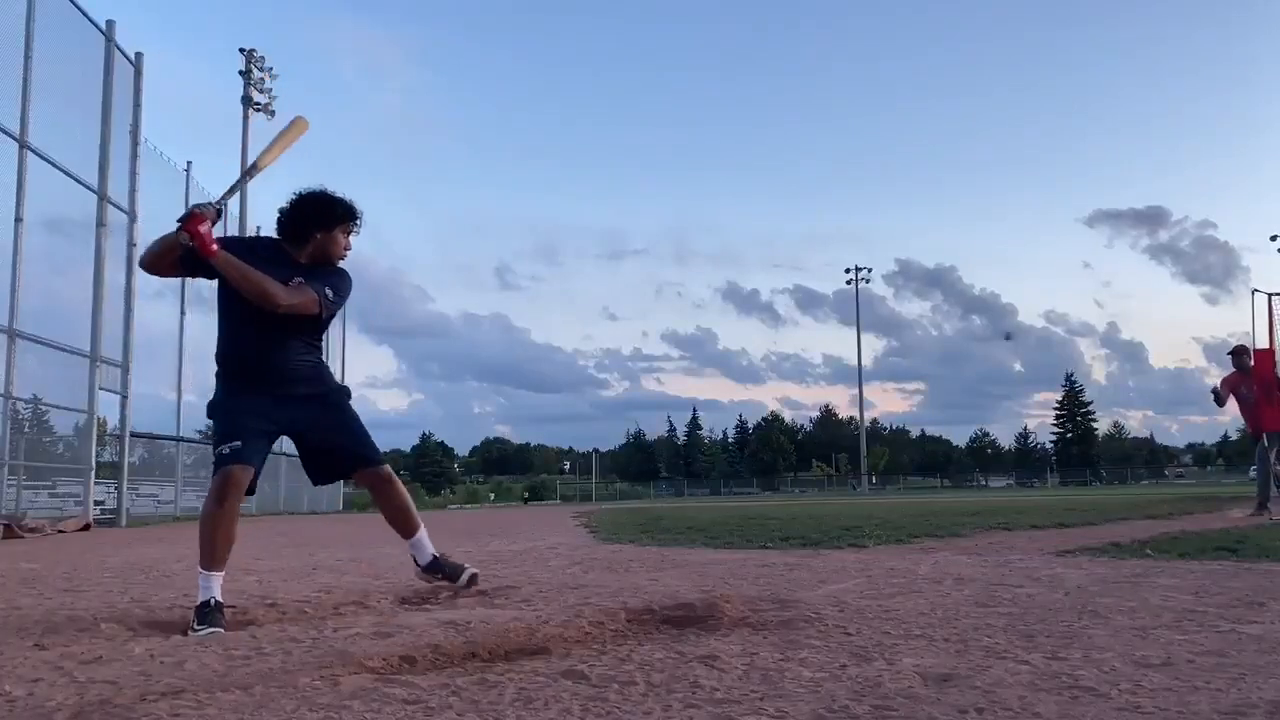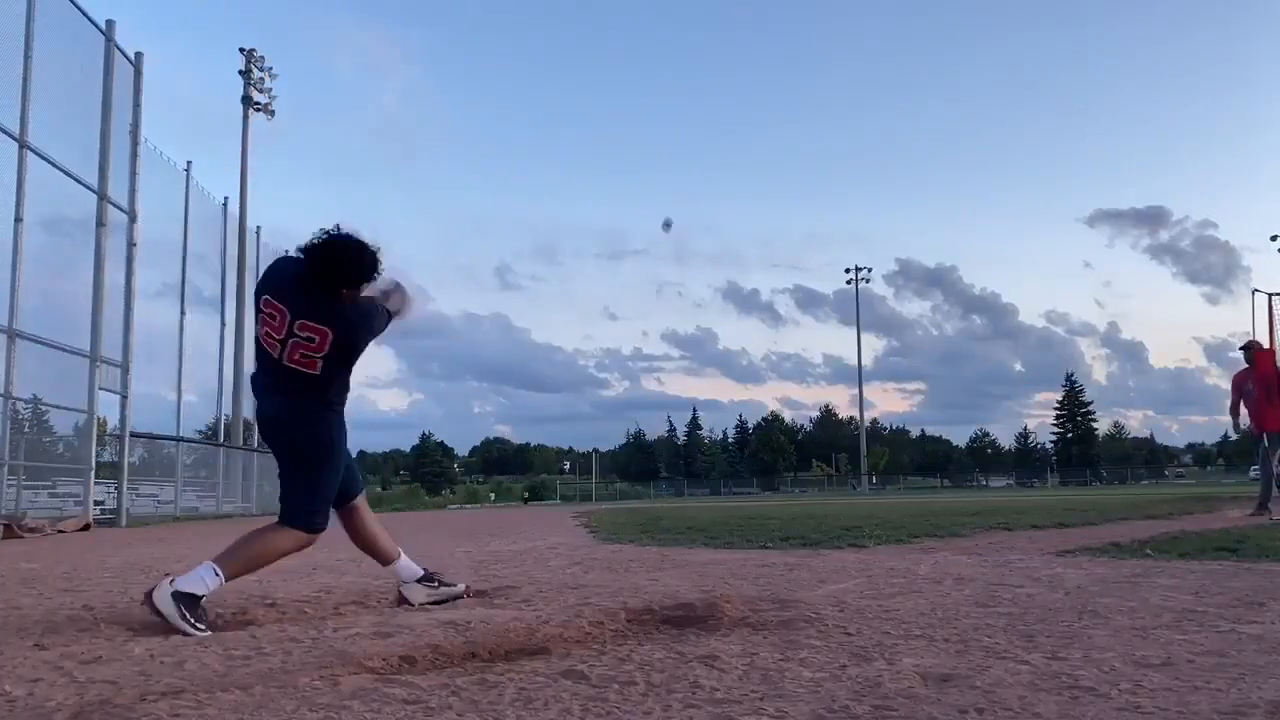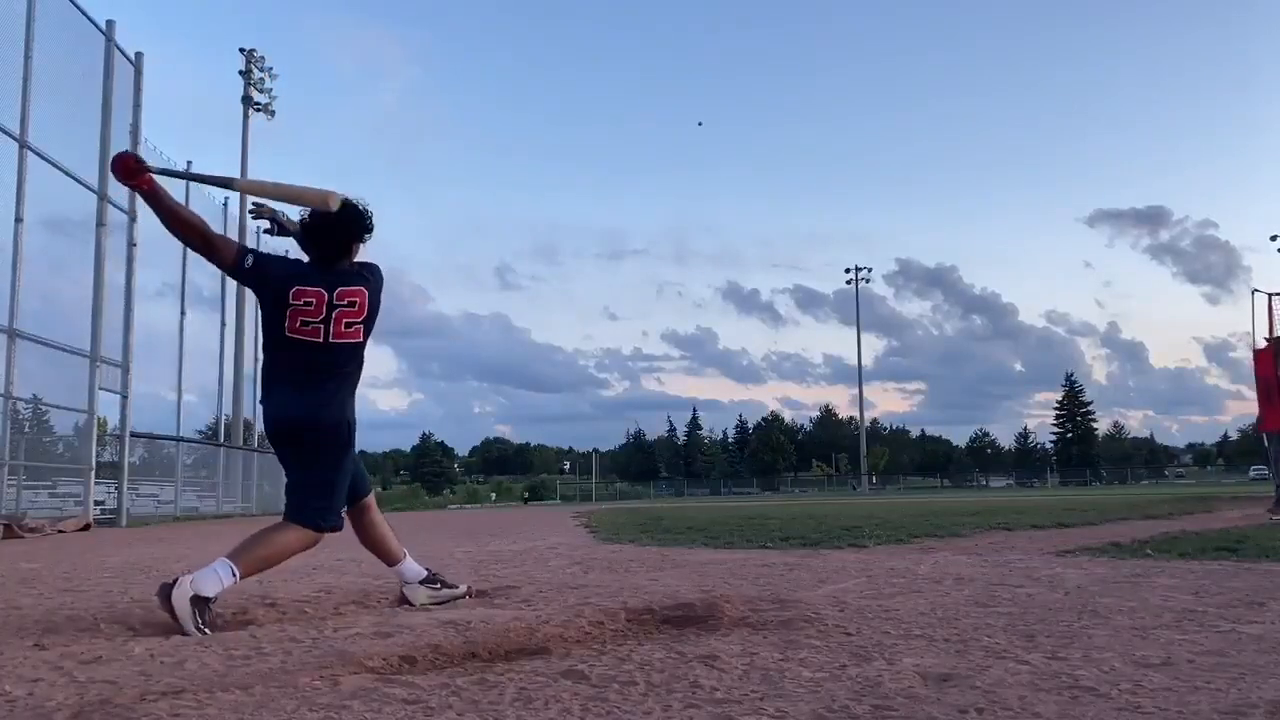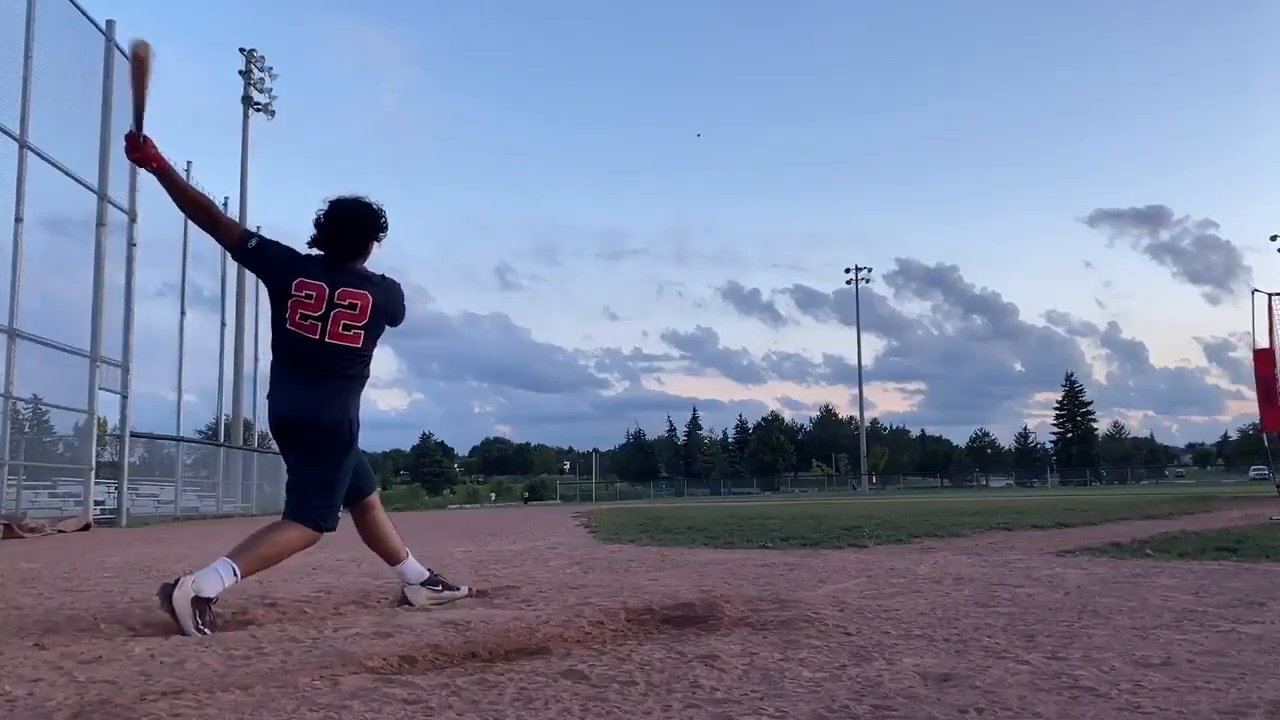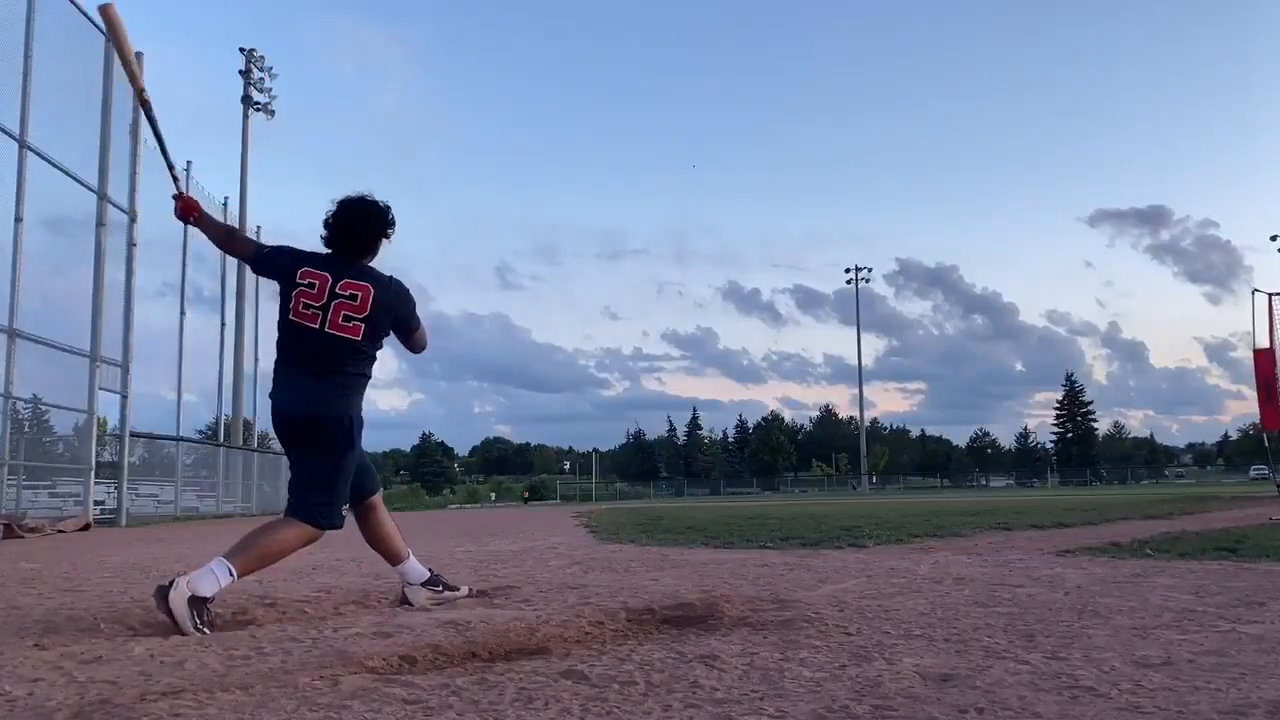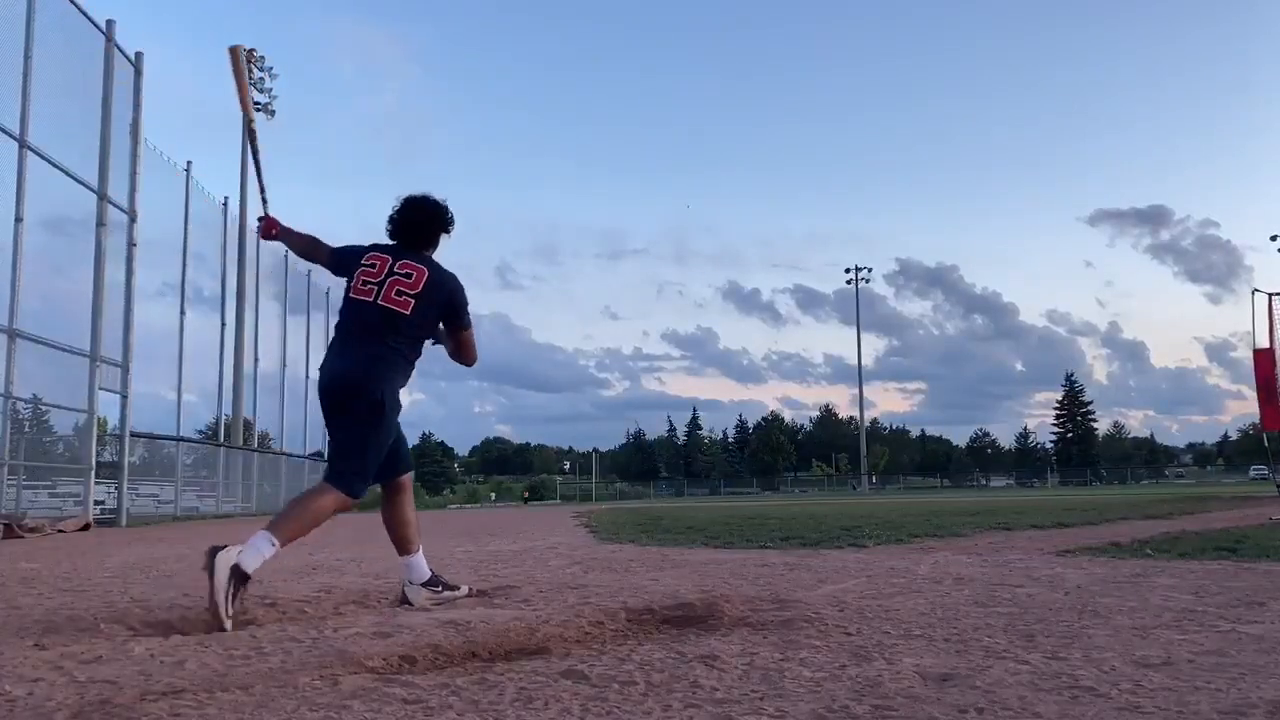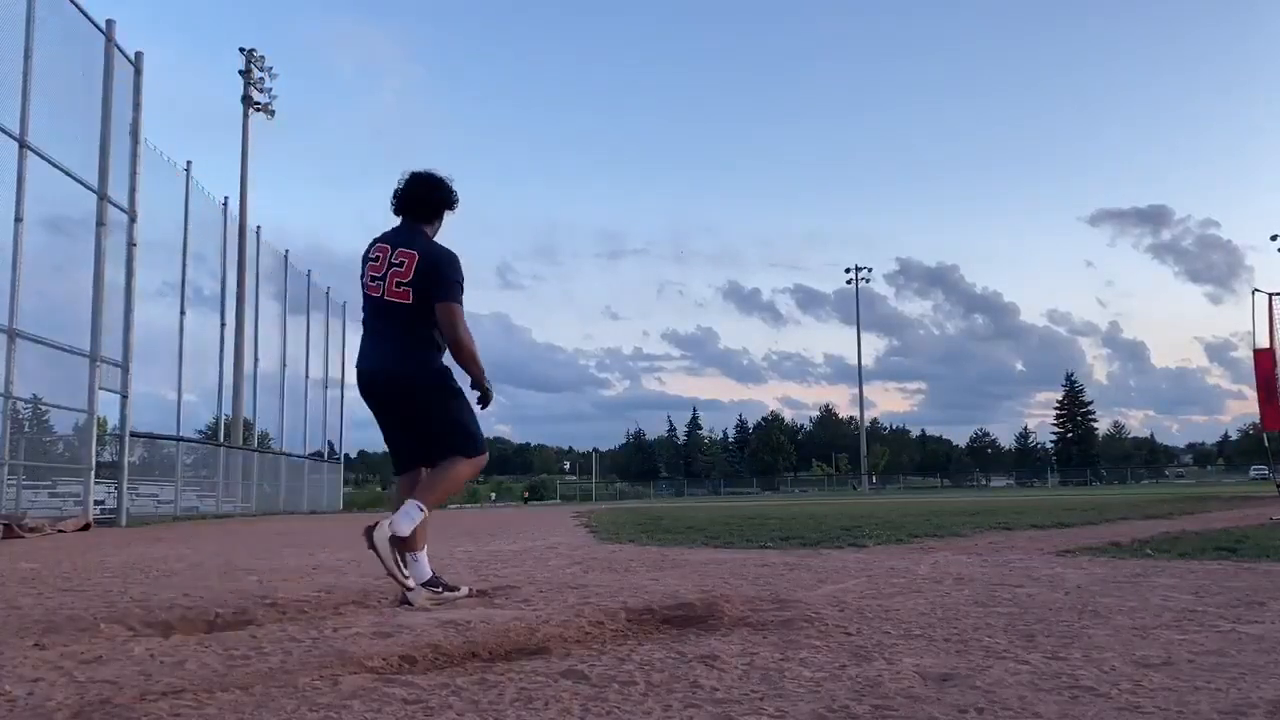
dt=0.4s
person 1, frame 1
left shoulder: (335, 280)
right shoulder: (249, 250)
left elbow: (281, 299)
right elbow: (150, 263)
left wrist: (210, 247)
right wrist: (189, 234)
left hip: (312, 390)
right hip: (247, 392)
left knee: (377, 474)
right knee: (231, 478)
left ankle: (426, 558)
right ankle: (209, 598)
person 1, frame 2
left shoulder: (282, 273)
right shoulder: (361, 317)
right elbow: (391, 305)
right wrist: (395, 297)
left hip: (274, 412)
right hip: (314, 425)
left knee: (351, 498)
right knee: (301, 526)
left ankle: (414, 579)
right ankle: (184, 587)
person 1, frame 3
left shoulder: (279, 274)
right shoulder: (370, 280)
left elbow: (205, 240)
left wrist: (144, 185)
right wrist: (288, 223)
left hip: (282, 416)
right hip: (328, 420)
left knee: (361, 500)
right knee: (308, 524)
left ankle: (417, 580)
right ankle: (198, 586)
person 1, frame 4
left shoulder: (288, 267)
right shoulder: (384, 291)
left elbow: (213, 220)
left wrist: (157, 165)
left hip: (287, 409)
right hip: (331, 417)
left knee: (364, 498)
right knee: (307, 521)
left ankle: (419, 581)
right ankle: (200, 585)
person 1, frame 5
left shoulder: (300, 266)
right shoulder: (391, 291)
left elbow: (240, 246)
right elbow: (418, 344)
left wrist: (198, 216)
left hip: (289, 406)
right hip: (333, 414)
left knee: (367, 495)
right knee: (307, 520)
left ankle: (419, 581)
right ankle: (196, 585)
person 1, frame 6
left shoulder: (367, 257)
right shoulder: (444, 283)
left elbow: (317, 249)
right elbow: (467, 355)
left wrist: (278, 230)
right wrist: (442, 332)
left hip: (336, 379)
right hip: (372, 388)
left knee: (398, 478)
right knee: (340, 489)
left ankle: (421, 581)
right ankle: (240, 559)
person 1, frame 7
left shoulder: (376, 248)
right shoulder: (438, 258)
right elbow: (452, 329)
right wrist: (480, 377)
left hip: (372, 371)
right hip: (415, 371)
left knee: (414, 469)
right knee: (470, 454)
left ankle: (419, 578)
right ankle: (395, 528)
